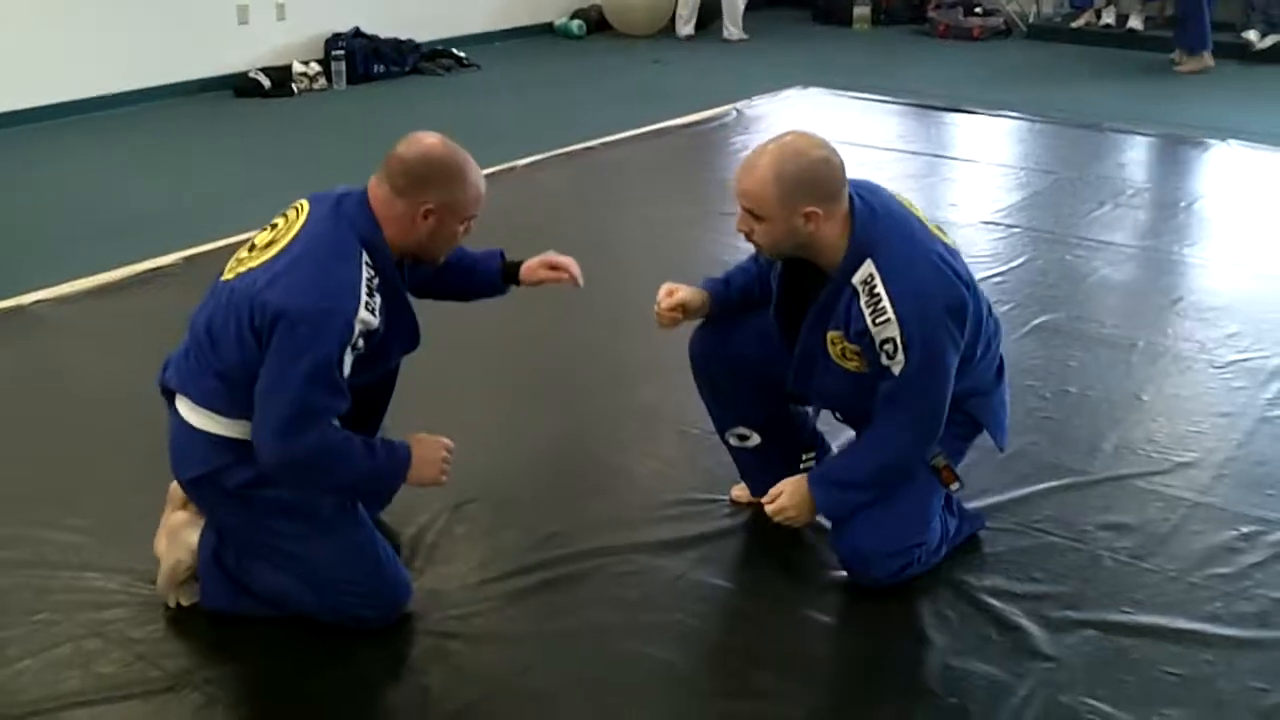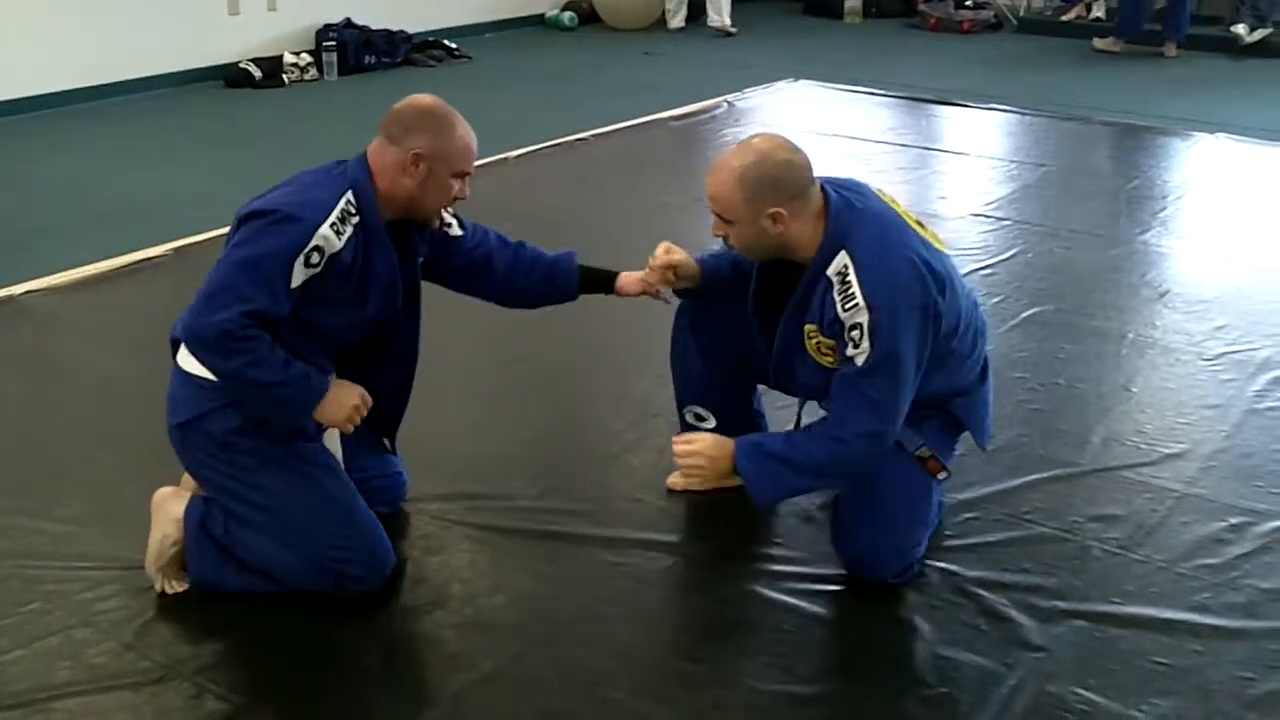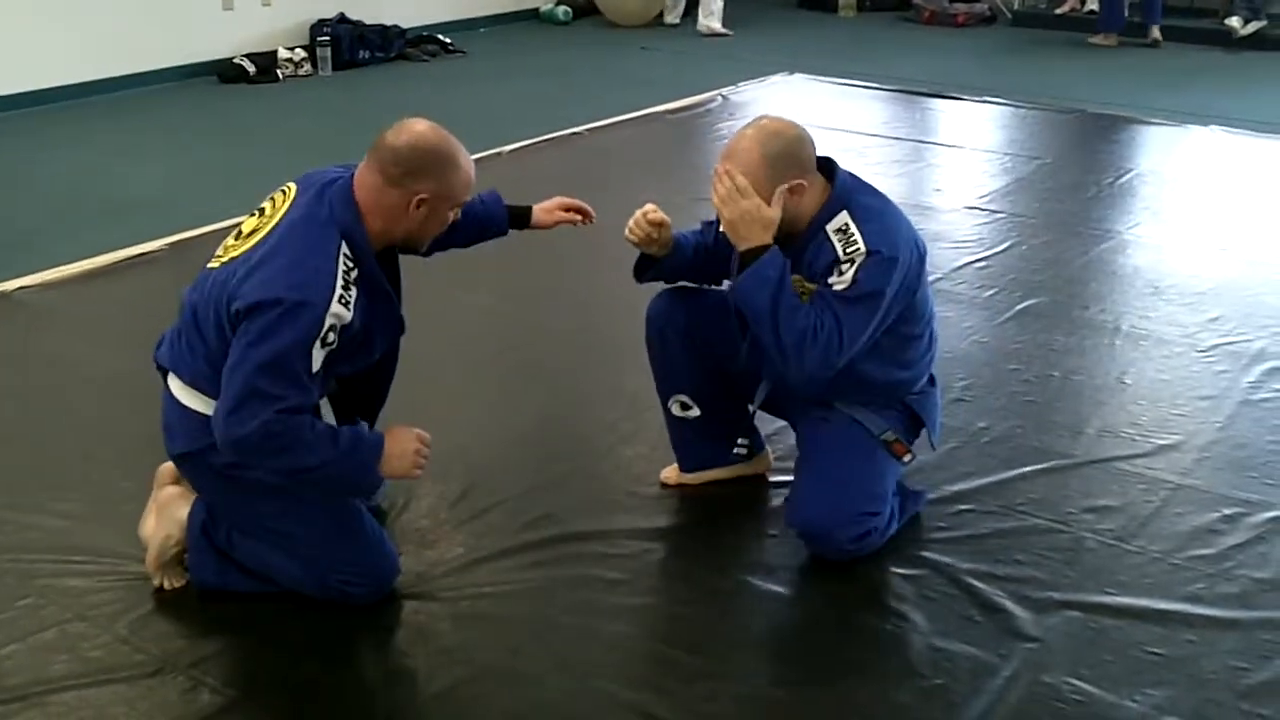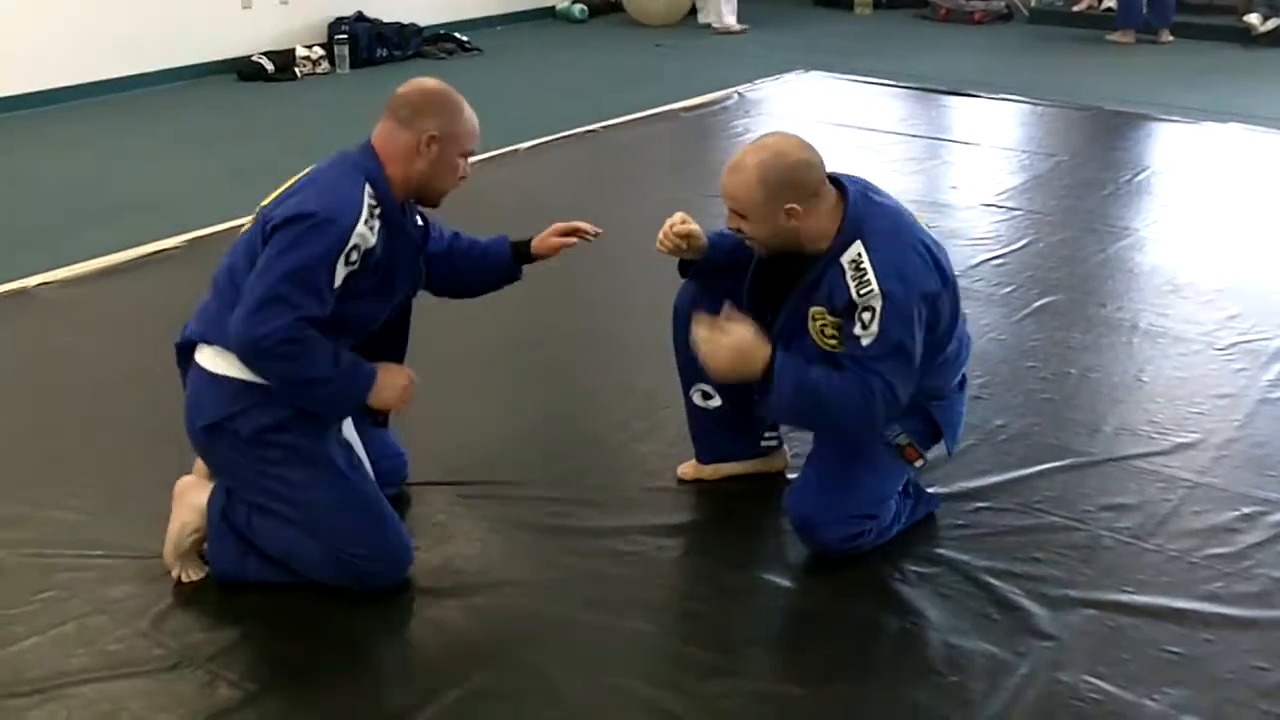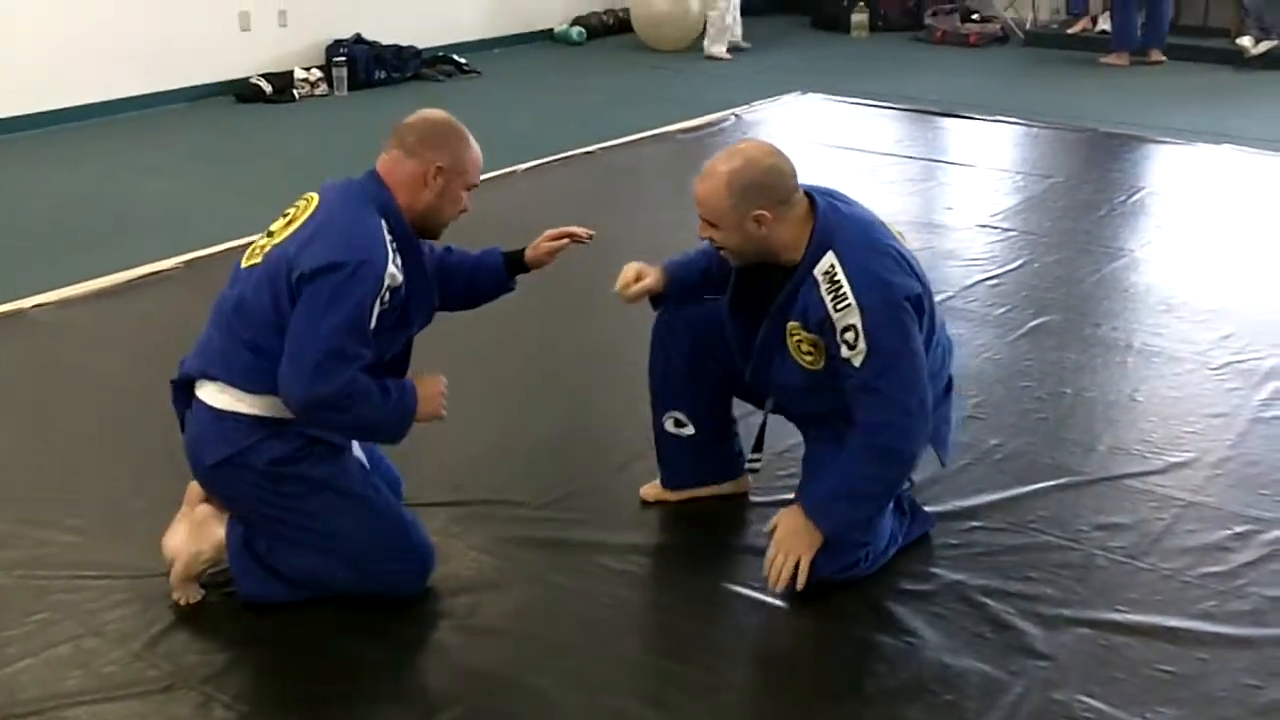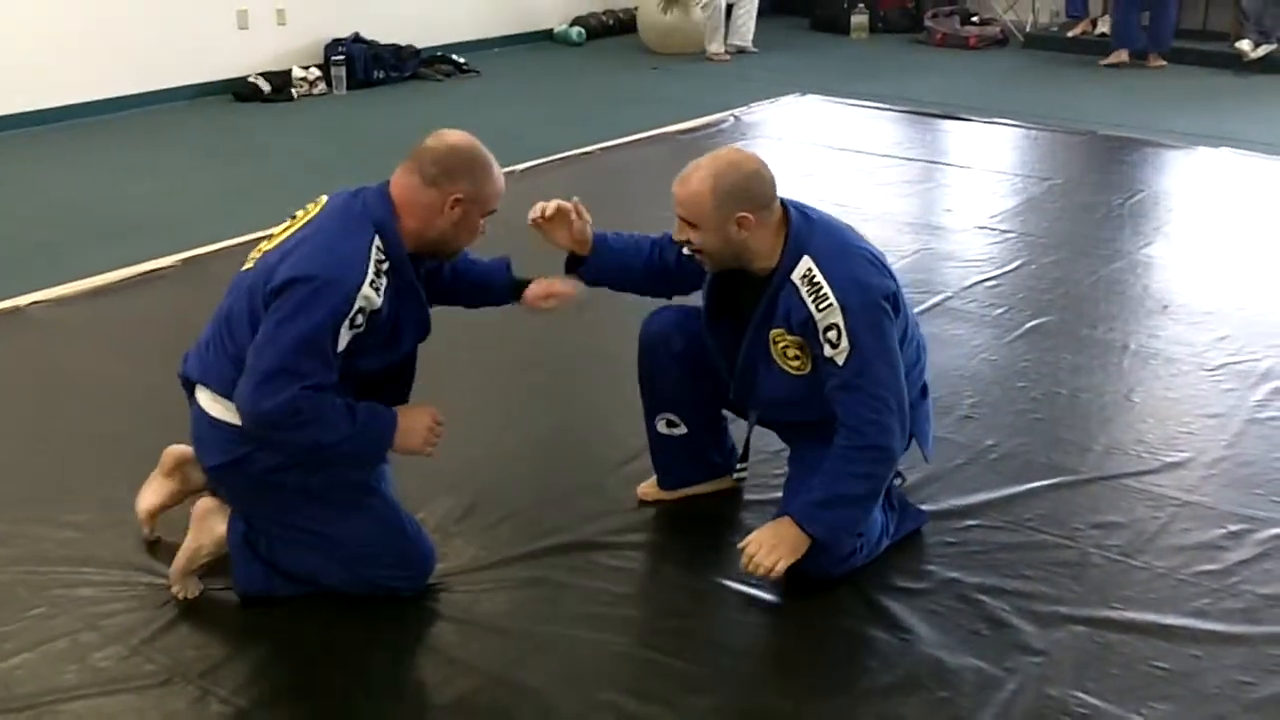
dt=0.5s
person 1, frame 1
left shoulder: (345, 212)
right shoulder: (328, 300)
left elbow: (421, 266)
right elbow: (293, 445)
left wrist: (513, 272)
right wrist: (401, 460)
left hip: (264, 416)
right hip: (238, 450)
left knee: (368, 490)
right knee: (377, 599)
left ankle: (213, 504)
right ankle: (204, 551)
person 1, frame 2
left shoulder: (405, 214)
right shoulder: (304, 222)
left elbow: (492, 262)
right elbow: (214, 329)
left wrist: (609, 280)
right wrist: (315, 396)
left hip: (289, 395)
right hip: (229, 409)
left knee: (383, 489)
right knee: (360, 567)
left ankle: (231, 484)
right ankle: (192, 524)
person 1, frame 3
left shoulder: (338, 190)
right shoulder: (306, 290)
left elbow: (424, 226)
right elbow: (255, 427)
left wrist: (522, 215)
right wrist: (373, 452)
left hip: (256, 394)
right hip: (226, 428)
left knee: (360, 479)
right knee: (365, 575)
left ankle: (199, 480)
right ankle: (194, 524)
person 1, frame 4
left shoulder: (371, 188)
right shoulder: (336, 216)
left elbow: (434, 258)
right elbow: (264, 335)
left wrist: (525, 251)
right wrist: (364, 383)
left hip: (281, 387)
right hip: (248, 403)
left knee: (386, 472)
right knee: (379, 559)
left ankle: (235, 469)
right ankle: (211, 511)
person 1, frame 5
left shoulder: (354, 204)
right shoulder: (357, 254)
left elbow: (423, 275)
right elbow: (320, 390)
left wrist: (519, 262)
right wrist: (407, 401)
left hip: (262, 410)
right hip: (253, 436)
left knee: (381, 494)
right knee: (402, 565)
left ankle: (221, 496)
right ankle: (222, 537)
person 1, frame 6
left shoulder: (374, 216)
right shoulder: (339, 275)
left elbow: (435, 270)
right elbow: (274, 405)
left wrist: (517, 286)
right wrist: (387, 429)
left hip: (264, 417)
right hip: (255, 435)
left knee: (367, 487)
right knee: (403, 565)
left ankle: (200, 473)
right ankle: (229, 531)
person 2, frame 1
left shoulder: (911, 293)
right shoulder: (832, 202)
left elbow: (908, 427)
right elbow: (772, 270)
left wrist: (820, 491)
right wrist: (707, 296)
left hip: (935, 403)
left knee: (871, 556)
right knee: (716, 343)
left ankle: (941, 515)
right ankle: (792, 464)
person 2, frame 2
left shoulder: (884, 287)
right shoulder: (813, 205)
left elbow: (860, 435)
right elbow: (759, 264)
left wrist: (740, 459)
right wrist: (697, 273)
left hip: (918, 399)
left knee: (875, 557)
right knee: (701, 319)
left ankle: (913, 490)
right ankle: (719, 468)
person 2, frame 3
left shoulder: (877, 243)
right shoulder: (761, 198)
left elbow: (808, 358)
right elbow: (714, 253)
left wrist: (756, 251)
right wrist: (666, 245)
left hip: (865, 399)
left knee: (825, 526)
right knee: (673, 313)
left ankle: (884, 493)
right ankle: (729, 454)
person 2, frame 4
left shoulder: (892, 271)
right shoulder: (817, 199)
left elbow: (871, 398)
right elbow: (755, 252)
left wrist: (765, 368)
right wrist: (703, 248)
left hip: (894, 401)
left knee: (823, 524)
right knee: (701, 301)
left ankle: (904, 495)
right ankle: (745, 448)
person 2, frame 5
left shoulder: (869, 288)
right shoulder: (786, 210)
left elbow: (894, 429)
right elbow: (724, 262)
left wrist: (817, 519)
right wrist: (666, 279)
left hip: (877, 412)
left knee: (829, 557)
right knee: (683, 327)
left ankle: (886, 502)
right ankle: (706, 472)
person 2, frame 6
left shoulder: (846, 291)
right shoulder: (737, 239)
left elbow: (873, 431)
right elbow: (664, 262)
left wrist: (802, 524)
right wrist: (586, 246)
left hip: (855, 415)
left knee: (819, 553)
right knee: (665, 334)
left ankle: (879, 503)
right ankle: (702, 469)
